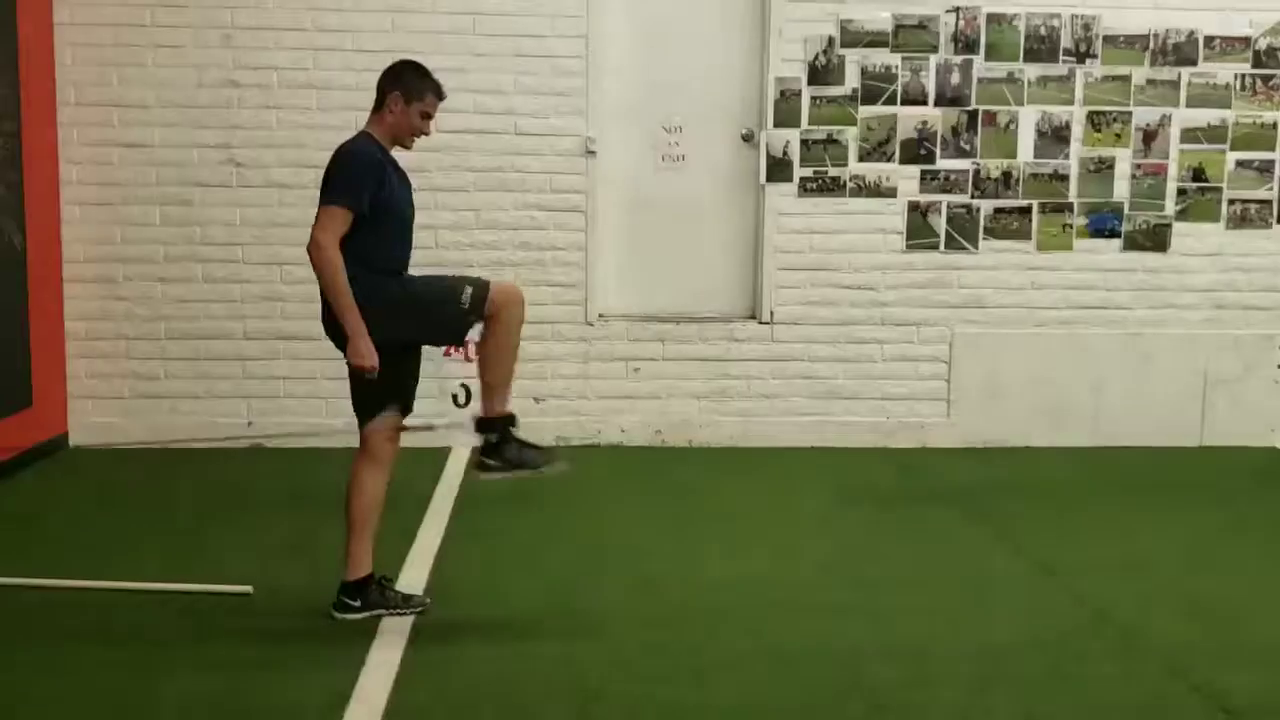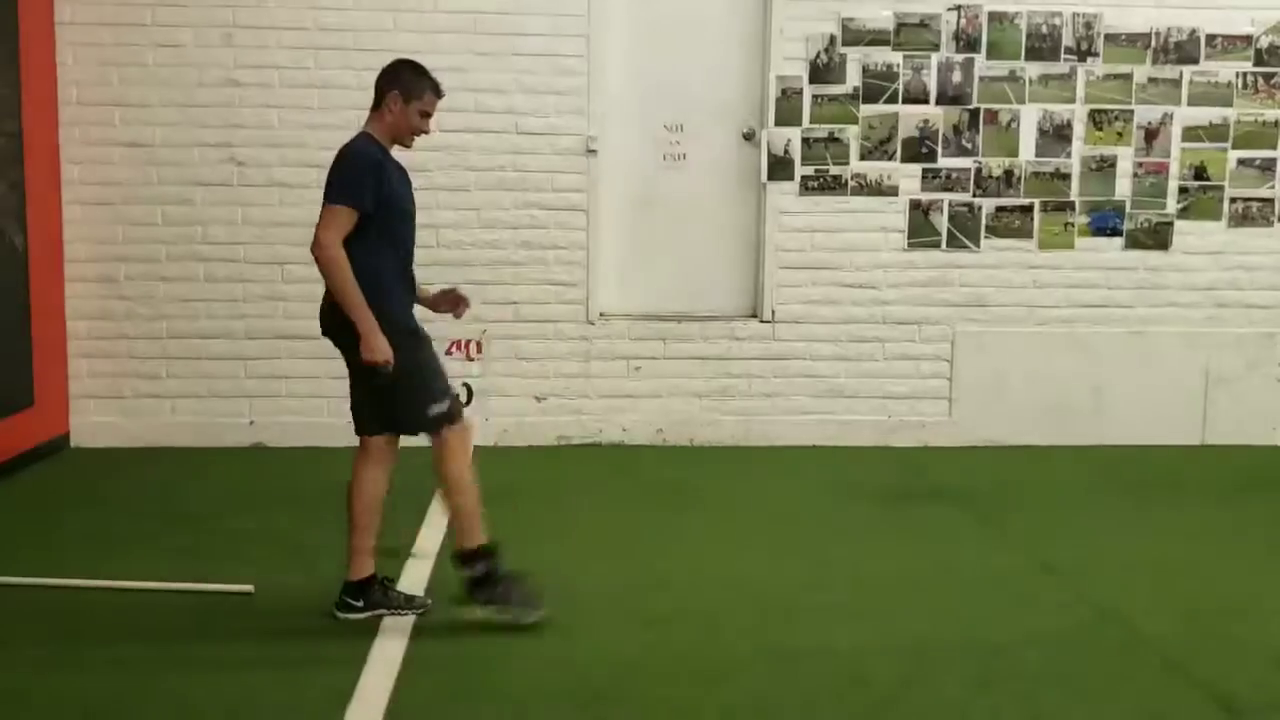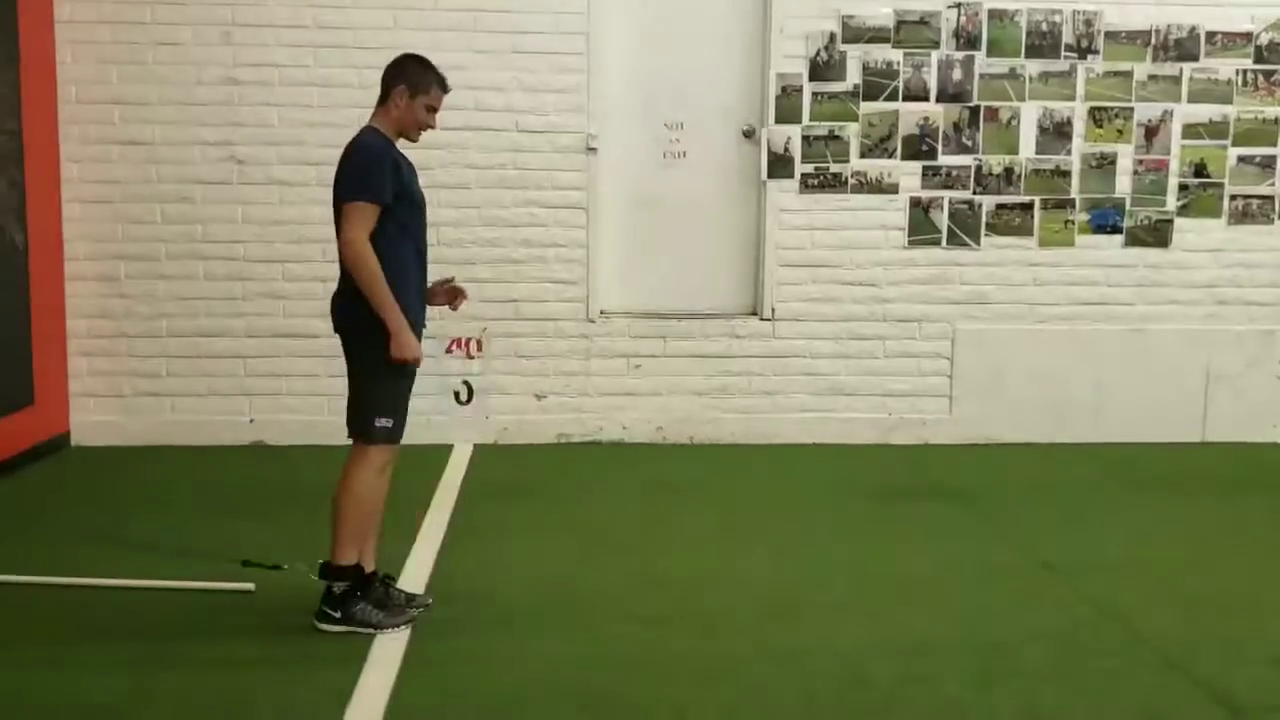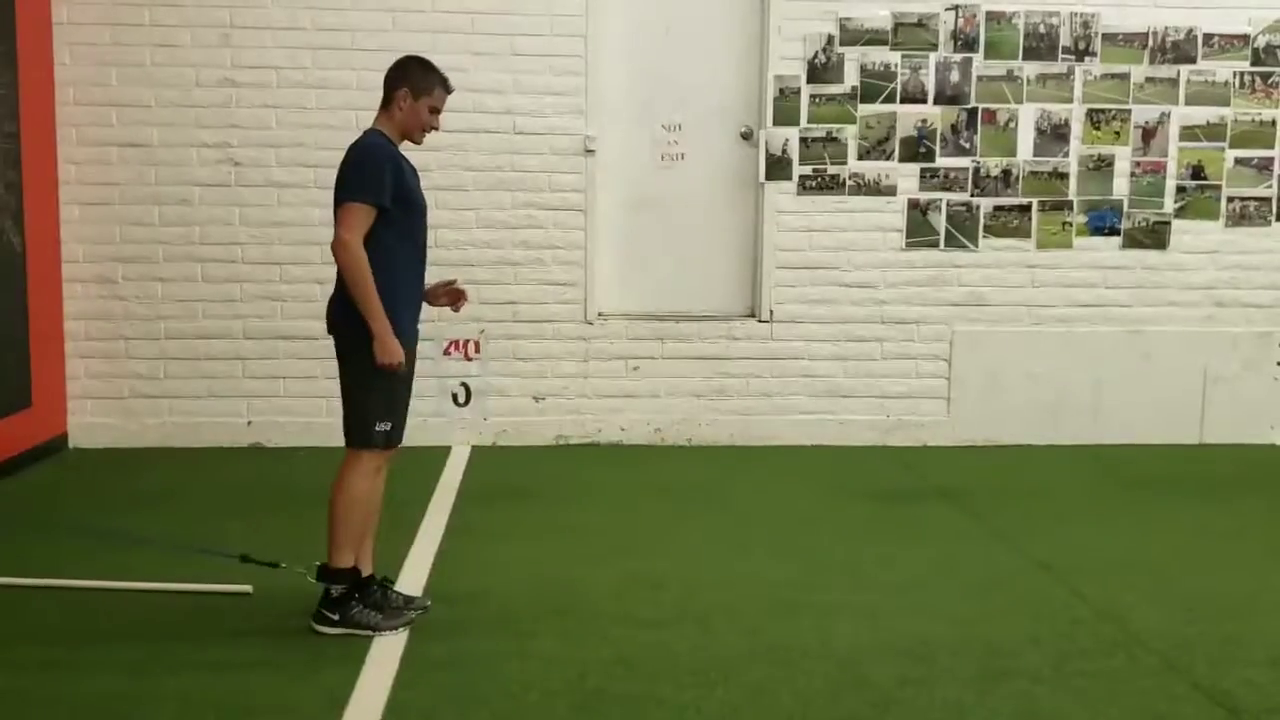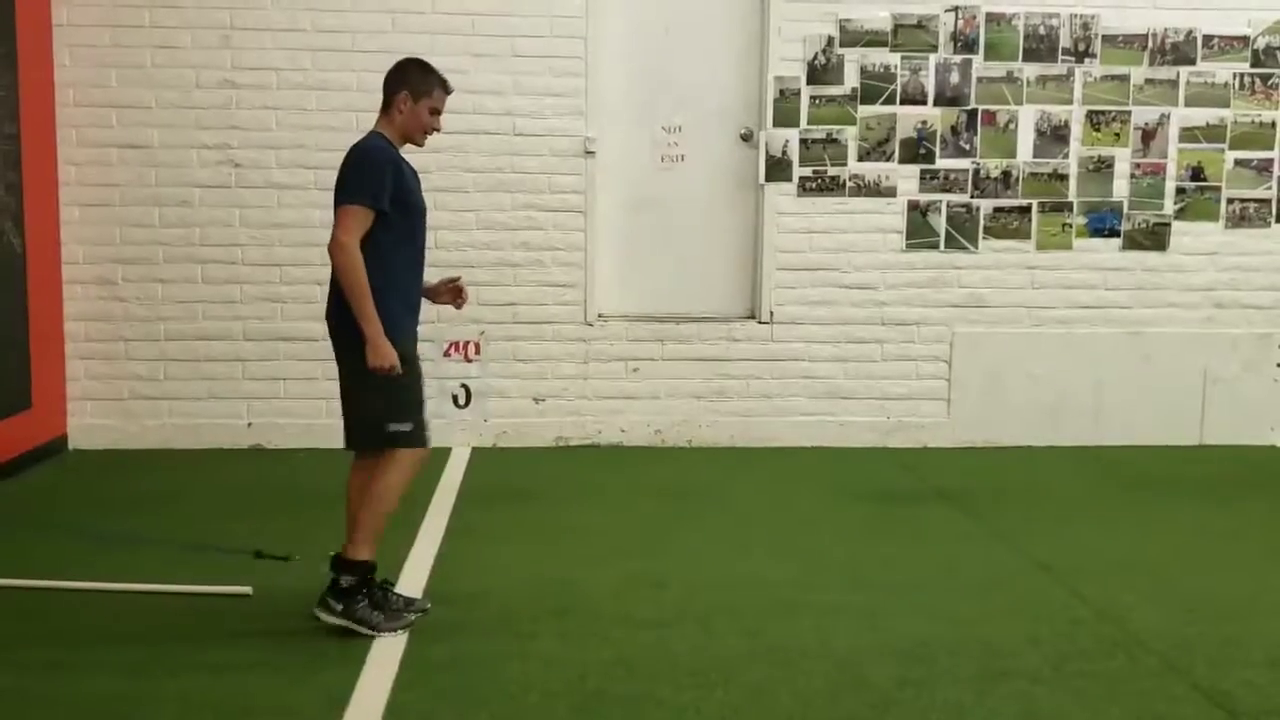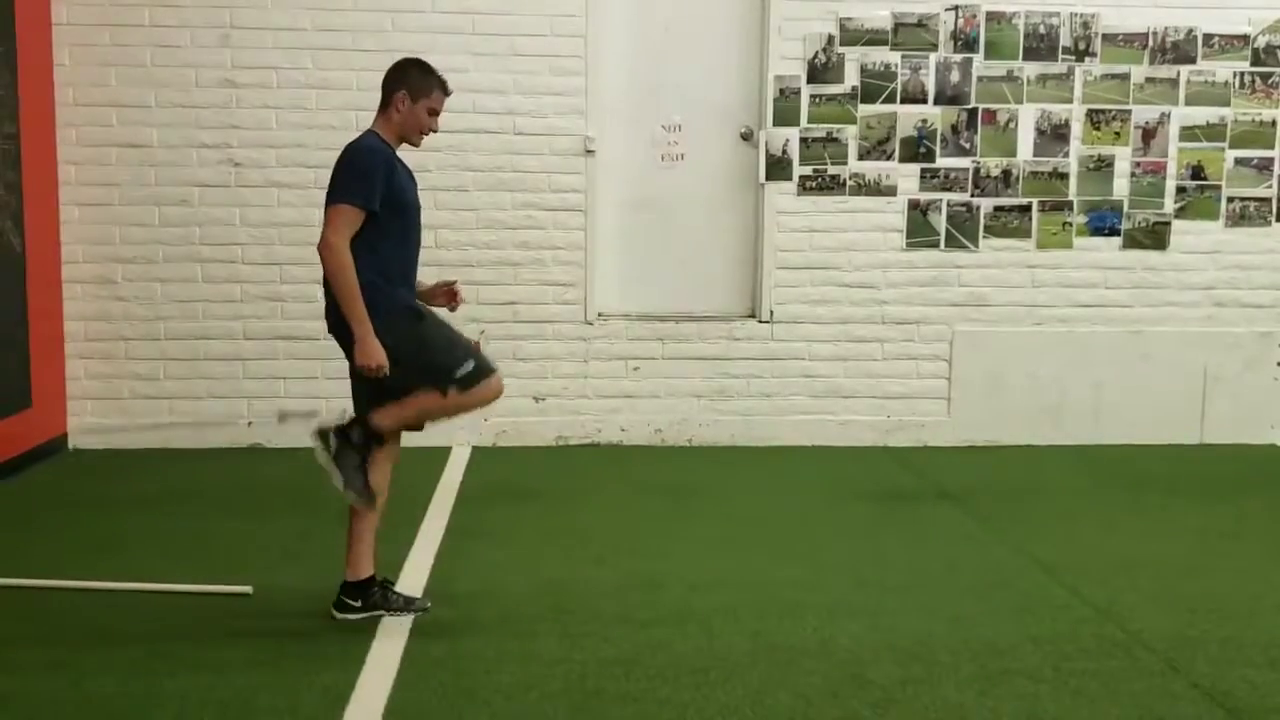
dt=0.2s
person 1, frame 1
left shoulder: (382, 163)
right shoulder: (358, 159)
right elbow: (323, 245)
right wrist: (356, 335)
left hip: (385, 311)
right hip: (370, 312)
left knee: (380, 443)
right knee: (506, 301)
left ankle: (359, 586)
right ankle: (496, 436)
person 1, frame 2
left shoulder: (382, 166)
right shoulder: (361, 161)
right elbow: (327, 244)
left wrist: (425, 298)
right wrist: (370, 331)
left hip: (381, 318)
right hip: (374, 322)
left knee: (380, 445)
right knee: (451, 432)
left ankle: (362, 586)
right ankle: (481, 572)
person 1, frame 3
left shoulder: (385, 156)
right shoulder: (372, 153)
right elbow: (354, 244)
left wrist: (423, 293)
right wrist: (398, 325)
left hip: (381, 322)
right hip: (378, 327)
left knee: (374, 447)
right knee: (375, 450)
left ankle: (359, 578)
right ankle: (341, 593)
person 1, frame 4
left shoulder: (389, 159)
right shoulder: (372, 155)
right elbow: (348, 244)
left wrist: (425, 294)
right wrist: (383, 331)
left hip: (387, 324)
right hip: (373, 331)
left knee: (374, 455)
right knee: (369, 456)
left ankle: (362, 582)
right ankle: (338, 596)
person 1, frame 5
left shoulder: (389, 162)
right shoulder: (372, 157)
right elbow: (344, 245)
left wrist: (426, 291)
right wrist: (375, 335)
left hip: (388, 326)
right hip: (374, 331)
left knee: (378, 455)
right knee: (401, 452)
left ankle: (362, 582)
right ankle: (347, 586)
person 1, frame 6
left shoulder: (387, 163)
right shoulder: (367, 157)
right elbow: (333, 244)
left wrist: (423, 293)
right wrist: (365, 335)
left hip: (388, 314)
right hip: (377, 321)
left knee: (385, 446)
right knee: (483, 384)
left ankle: (360, 586)
right ankle: (355, 434)
